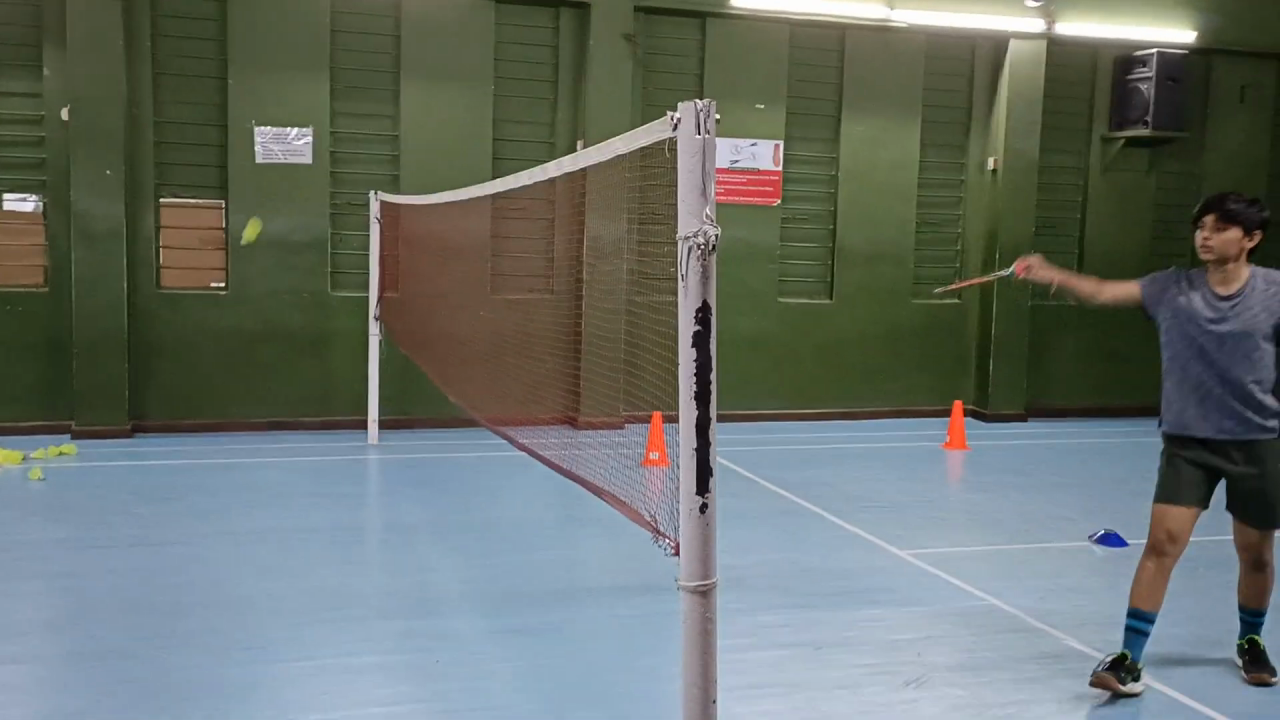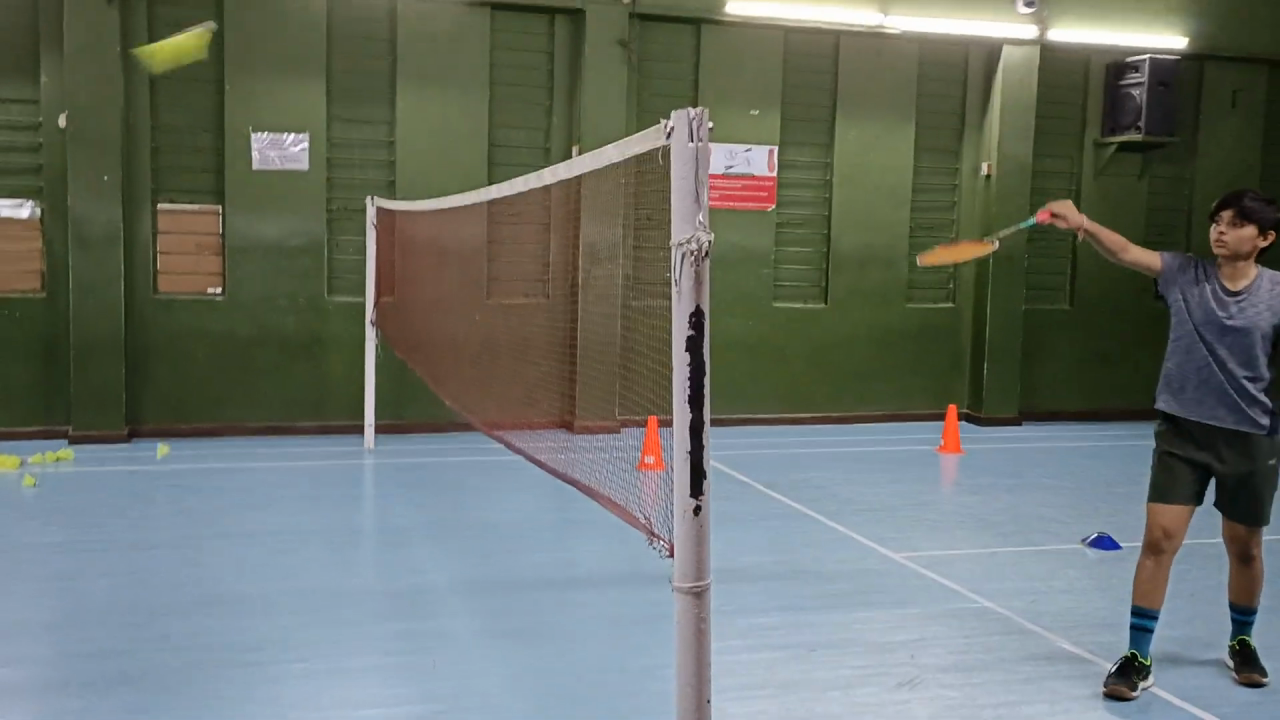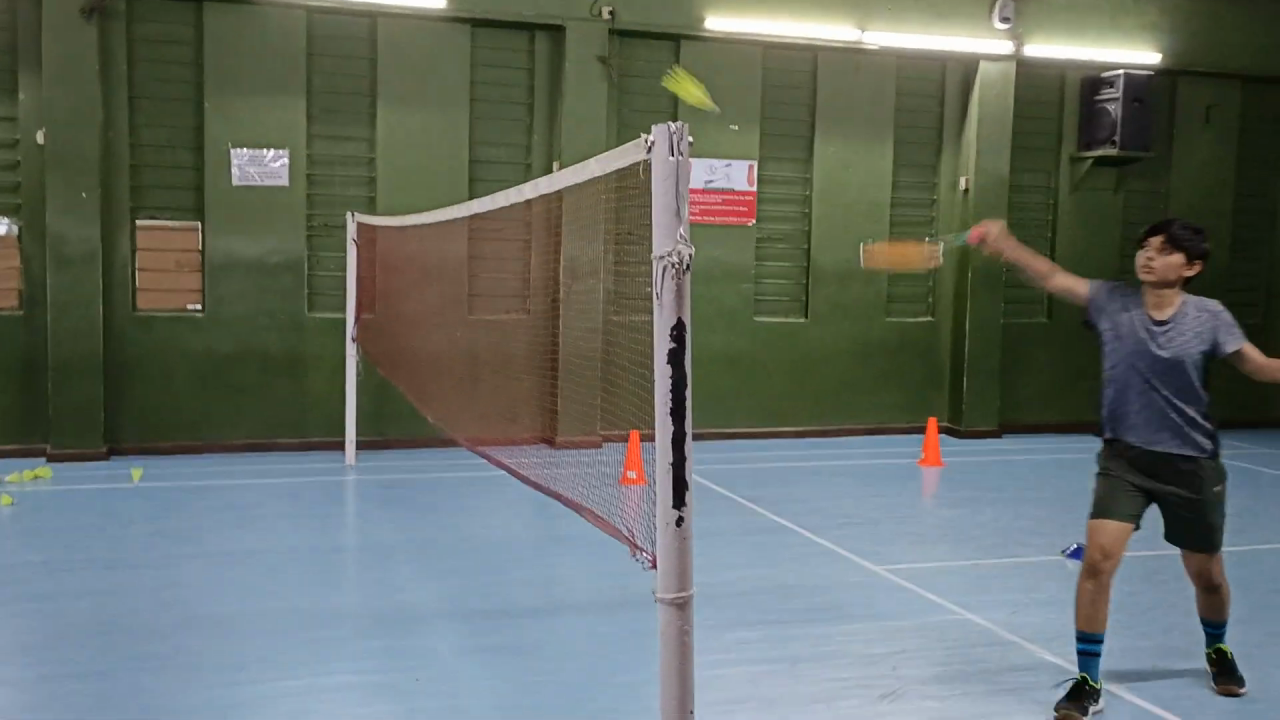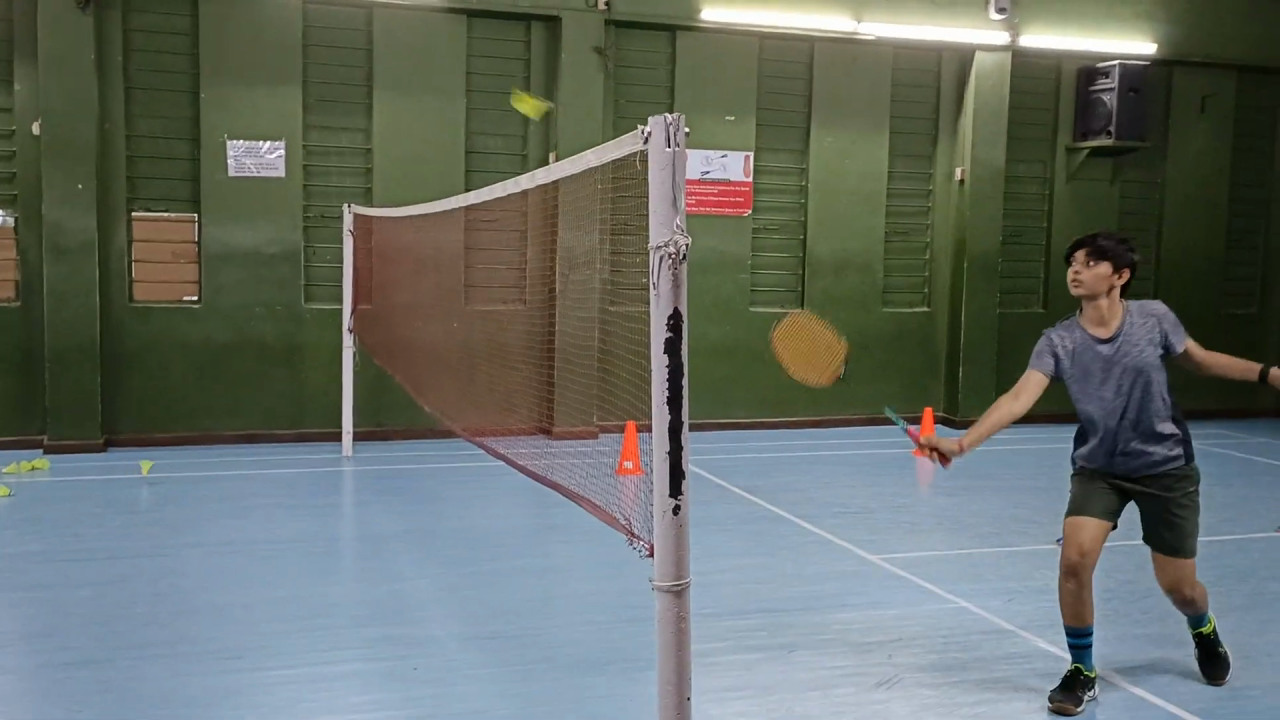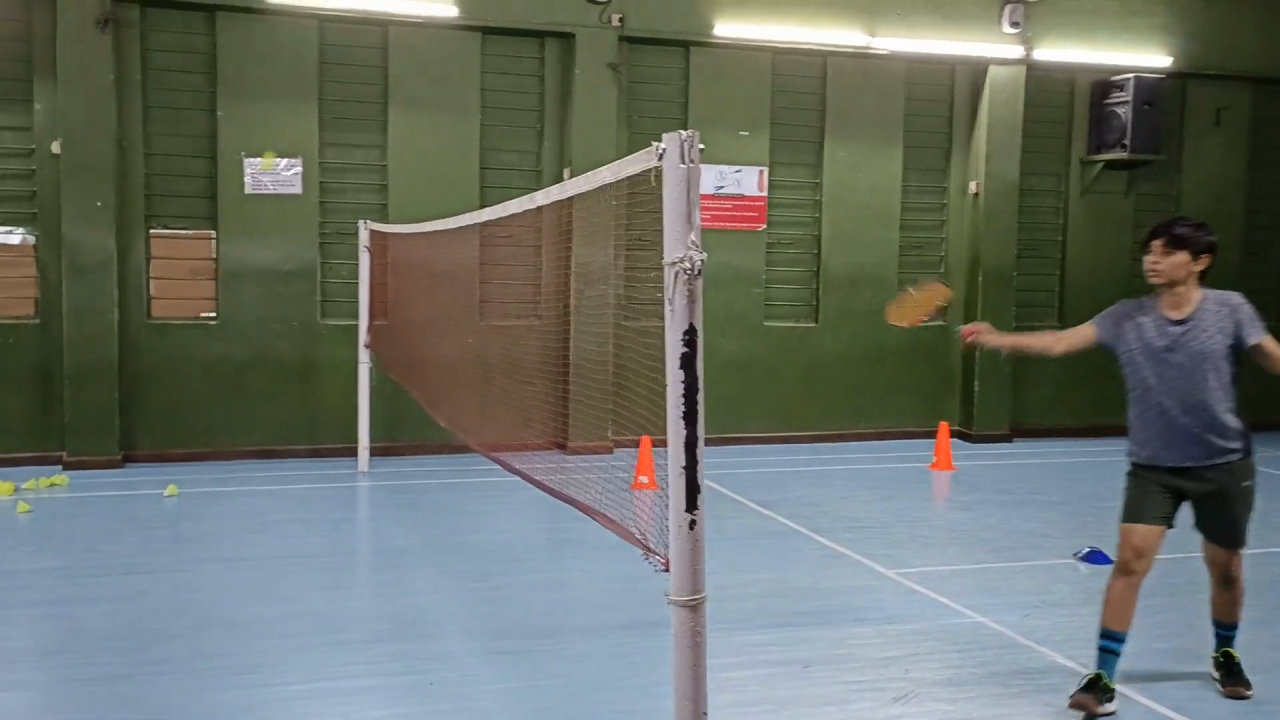
dt=0.4s
person 1, frame 1
right shoulder: (1171, 287)
right elbow: (1105, 291)
right wrist: (1052, 274)
right hip: (1187, 439)
right knee: (1164, 542)
right ankle: (1130, 658)
person 1, frame 2
right shoulder: (1184, 274)
right elbow: (1125, 251)
right wrist: (1081, 221)
right hip: (1181, 431)
right knee: (1159, 539)
right ankle: (1138, 658)
person 1, frame 3
left shoulder: (1210, 316)
right shoulder: (1112, 302)
right elbow: (1054, 280)
right wrist: (1005, 245)
left hip: (1192, 461)
right hip: (1124, 457)
left knee: (1207, 574)
right knee: (1097, 559)
left ankle: (1218, 653)
person 1, frame 4
left shoulder: (1155, 319)
right shoulder: (1058, 340)
left elbow: (1204, 362)
right elbow: (1021, 399)
right wrist: (962, 441)
left hip: (1166, 466)
right hip: (1099, 468)
left knee: (1179, 583)
right knee: (1075, 560)
left ankle: (1204, 632)
right ankle: (1082, 672)
person 1, frame 5
left shoulder: (1232, 310)
right shoulder: (1127, 317)
right elbow: (1061, 341)
right wrist: (1002, 339)
left hip: (1223, 462)
right hip: (1153, 463)
left knee: (1226, 569)
right knee: (1130, 562)
left ankle: (1225, 656)
